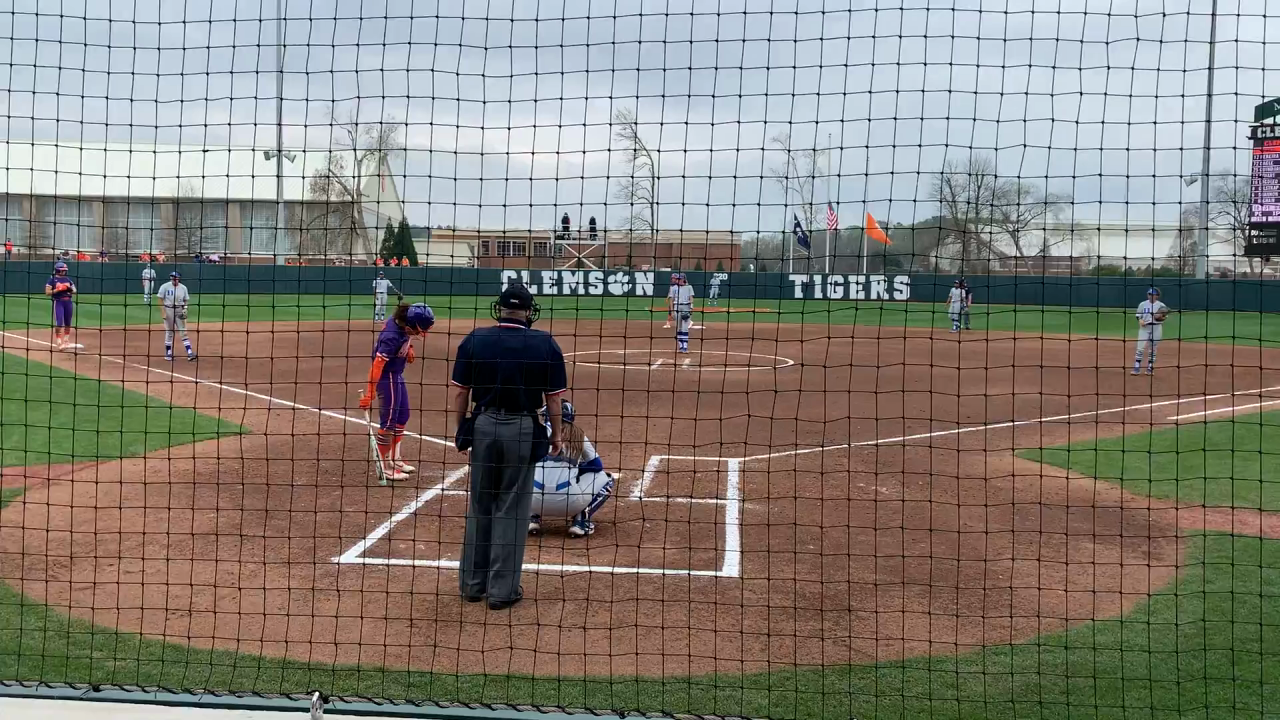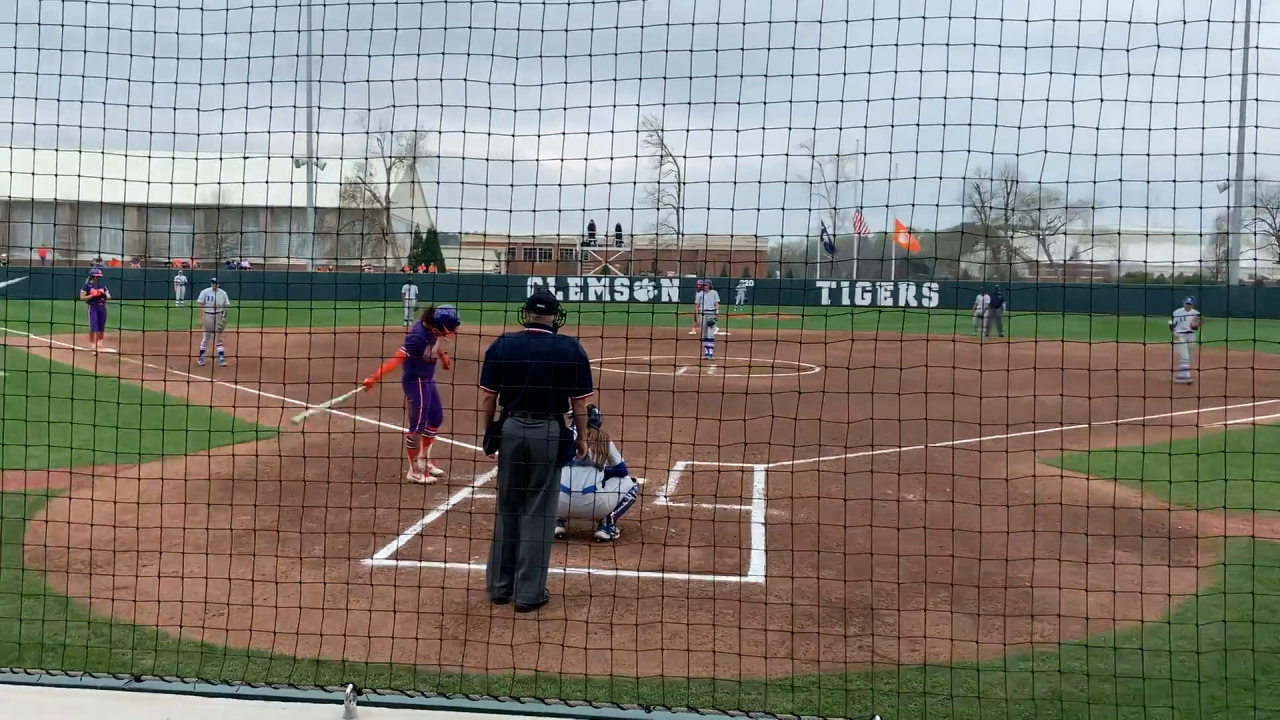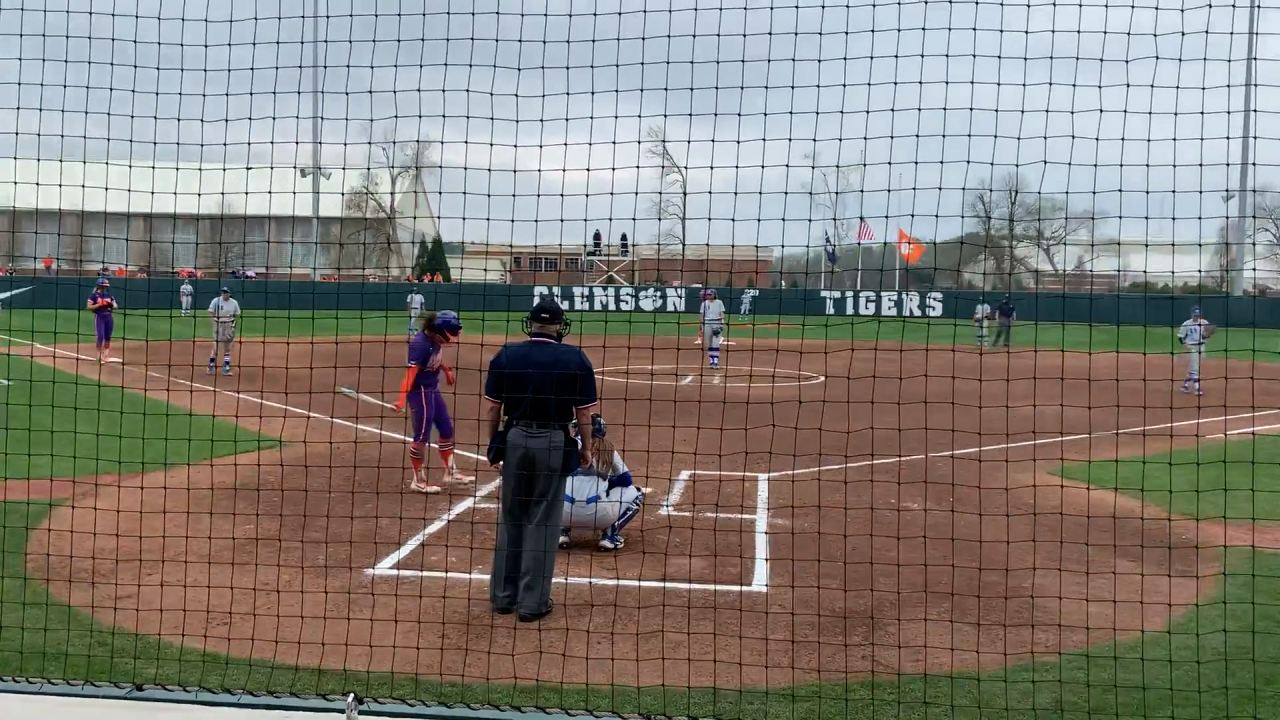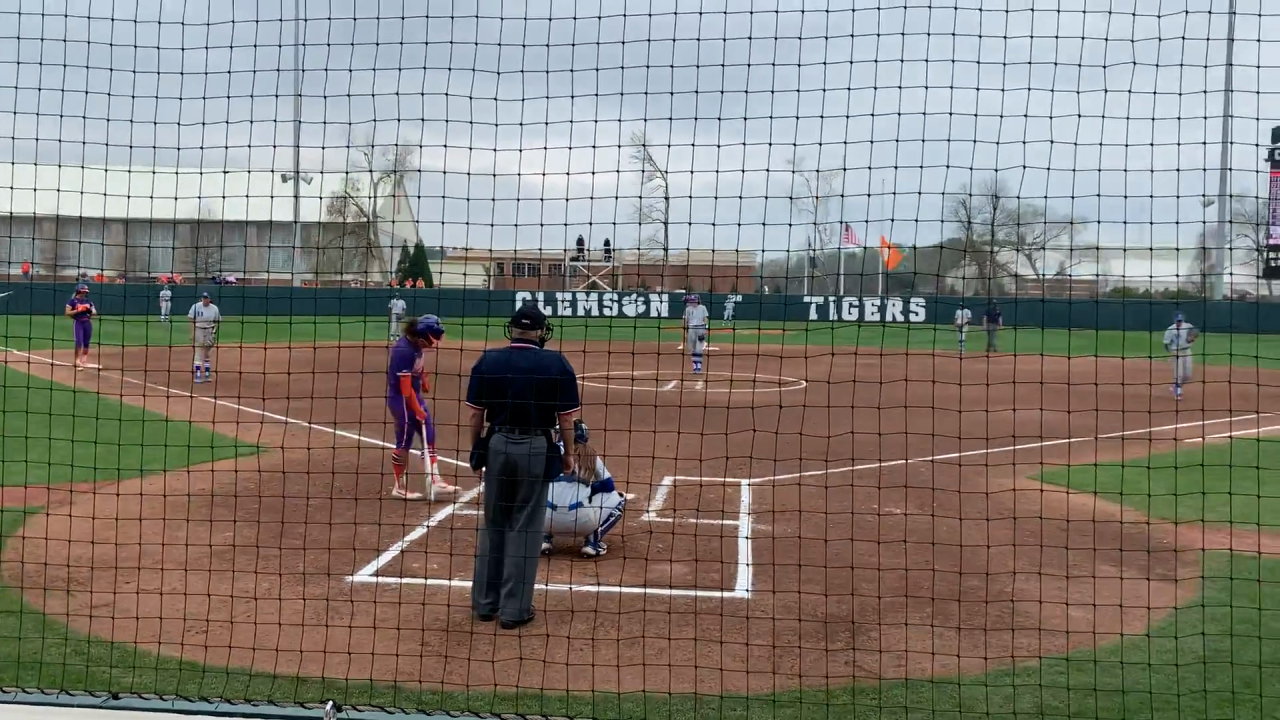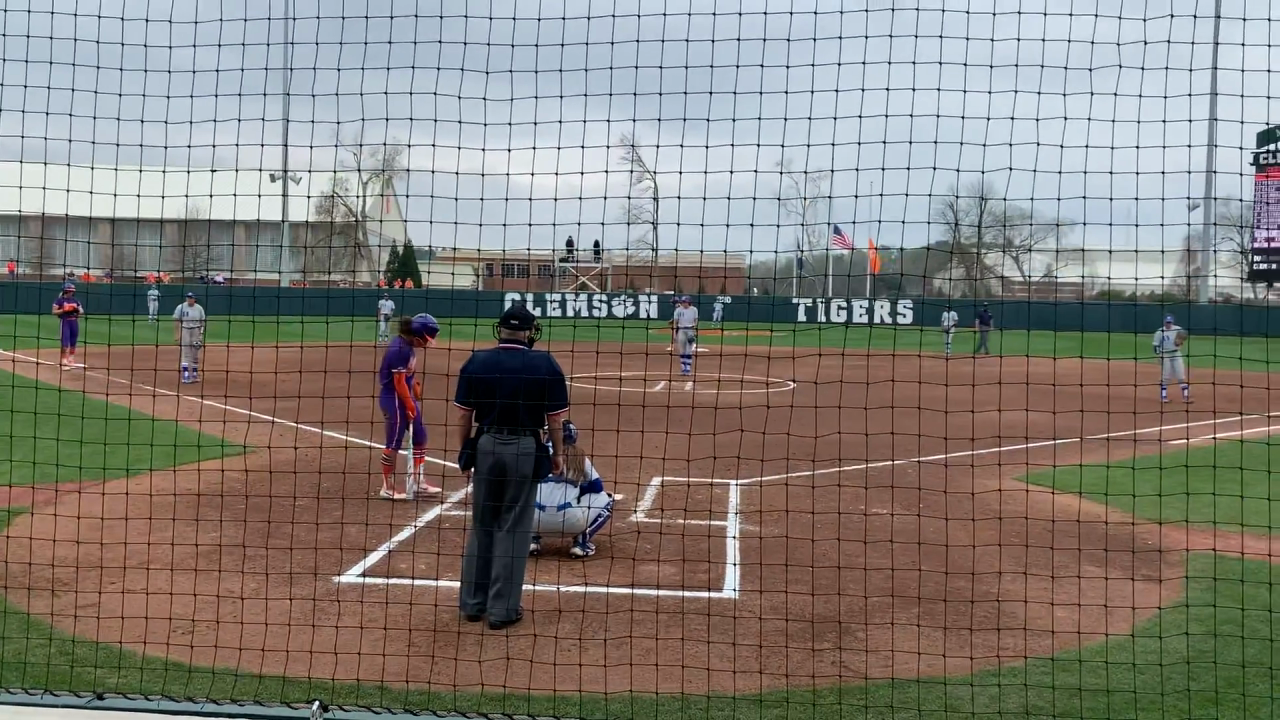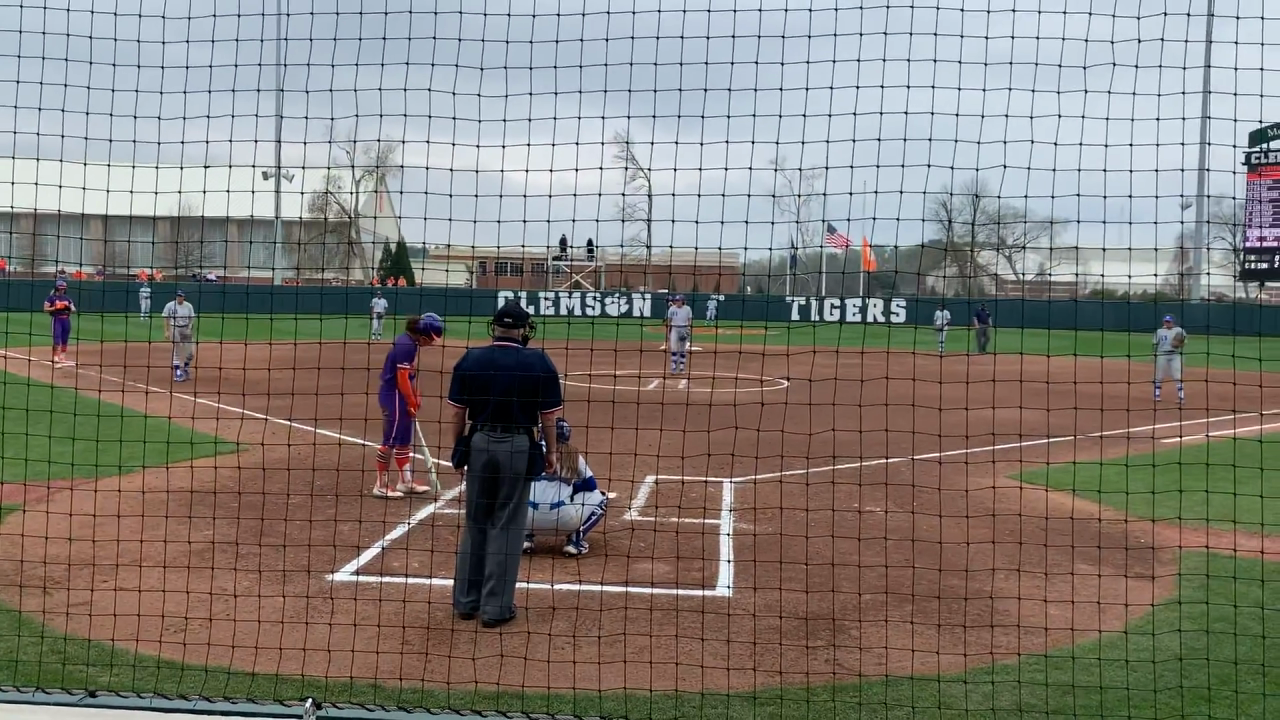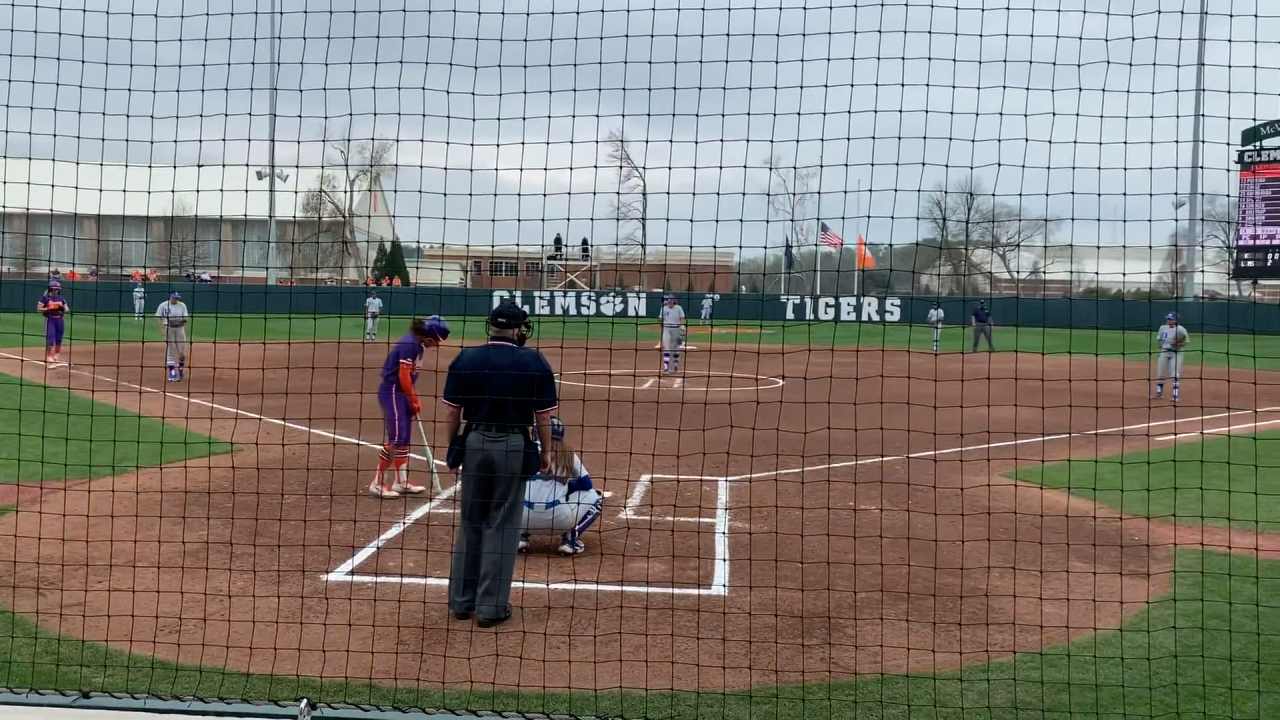
dt=0.3s
person 1, frame 1
left shoulder: (474, 340)
right shoulder: (544, 343)
left elbow: (460, 393)
right elbow: (553, 398)
left wrist: (460, 431)
right wrist: (556, 434)
left hip: (483, 426)
right hip: (522, 429)
left knee: (480, 505)
right knee: (512, 509)
left ankle: (473, 583)
right ankle: (502, 589)
person 1, frame 2
left shoulder: (501, 345)
right shoulder: (570, 349)
left elbow: (488, 397)
right elbow: (579, 402)
left wrist: (487, 435)
right wrist: (582, 438)
left hip: (510, 430)
right hip: (549, 433)
left knee: (507, 507)
right knee: (538, 511)
left ankle: (500, 585)
right ankle: (529, 592)
person 1, frame 3
left shoulder: (506, 355)
right shoulder: (574, 358)
left elbow: (493, 408)
right elbow: (583, 412)
left wrist: (494, 445)
right wrist: (586, 448)
left hip: (515, 439)
right hip: (554, 443)
left knee: (510, 517)
right knee: (543, 521)
left ankle: (503, 595)
right ankle: (532, 601)
person 1, frame 4
left shoulder: (487, 360)
right shoulder: (556, 363)
left elbow: (475, 414)
right elbow: (565, 417)
left wrist: (476, 451)
right wrist: (568, 453)
left hip: (497, 446)
right hip: (536, 449)
left knee: (493, 524)
right knee: (525, 527)
left ankle: (485, 602)
right ankle: (514, 608)
person 1, frame 5
left shoulder: (476, 361)
right shoulder: (545, 364)
left elbow: (463, 415)
right elbow: (554, 418)
left wrist: (465, 452)
right wrist: (557, 453)
left hip: (485, 446)
right hip: (525, 449)
left knee: (481, 524)
right knee: (514, 528)
left ankle: (473, 602)
right ankle: (502, 609)
person 1, frame 6
left shoulder: (470, 359)
right shoulder: (539, 362)
left elbow: (457, 413)
right elbow: (548, 416)
left wrist: (458, 450)
right wrist: (551, 452)
left hip: (479, 444)
right hip: (518, 447)
left knee: (474, 523)
right knee: (507, 526)
left ankle: (466, 601)
right ankle: (496, 607)
person 1, frame 7
left shoulder: (465, 358)
right shoulder: (533, 361)
left elbow: (452, 412)
right elbow: (543, 415)
left wrist: (453, 449)
right wrist: (545, 451)
left hip: (474, 444)
right hip: (514, 447)
left knee: (470, 522)
right knee: (502, 526)
left ankle: (461, 600)
right ankle: (491, 606)
person 2, frame 1
left shoulder: (401, 322)
right shoulder: (392, 336)
right elbow: (377, 365)
left wrist: (409, 351)
right wrist: (369, 393)
left hip: (395, 375)
right hip: (387, 377)
left knee: (402, 416)
right knee: (389, 421)
left ankle: (394, 458)
right ankle: (385, 467)
person 2, frame 2
left shoulder: (431, 328)
right shoulder: (418, 336)
right elbow: (397, 358)
left wrist: (442, 355)
right wrist: (376, 377)
left hip: (428, 379)
right hip: (416, 382)
left knee: (436, 418)
right knee: (418, 425)
left ankle: (424, 461)
right ankle: (414, 471)
person 2, frame 3
left shoulder: (434, 339)
right shoulder: (420, 344)
right elbow: (410, 373)
left wrist: (446, 369)
right wrist: (401, 399)
left hip: (433, 389)
right hip: (420, 392)
left knee: (447, 430)
right knee: (422, 436)
left ankle: (451, 473)
right ankle: (418, 481)
person 2, frame 4
left shoulder: (416, 344)
right shoulder: (404, 350)
right elbow: (405, 386)
left wrist: (423, 376)
right wrist: (417, 410)
left hip: (415, 395)
right hip: (401, 399)
left knee: (429, 437)
right knee: (404, 442)
left ankle: (435, 482)
right ankle: (399, 487)
person 2, frame 5
left shoulder: (407, 344)
right shoulder: (400, 348)
right elbow: (399, 382)
left wrist: (415, 385)
right wrist: (410, 406)
left hip: (406, 397)
right hip: (394, 398)
left knee: (420, 438)
right knee: (394, 443)
left ankle: (418, 483)
right ankle: (387, 488)
person 2, frame 6
left shoulder: (411, 342)
right shoulder: (406, 345)
right elbow: (402, 378)
left wrist: (415, 396)
right wrist: (411, 402)
left hip: (402, 395)
right hip: (393, 395)
left knee: (405, 440)
right knee: (390, 441)
left ankle: (405, 482)
right ankle: (381, 485)
person 2, frame 7
left shoulder: (418, 345)
right shoulder: (410, 344)
right elbow: (403, 374)
left wrist: (415, 398)
right wrist: (413, 399)
left hip: (401, 393)
right hip: (392, 391)
left knee: (404, 439)
right knee: (395, 439)
left ankle: (400, 482)
right ankle: (378, 483)
